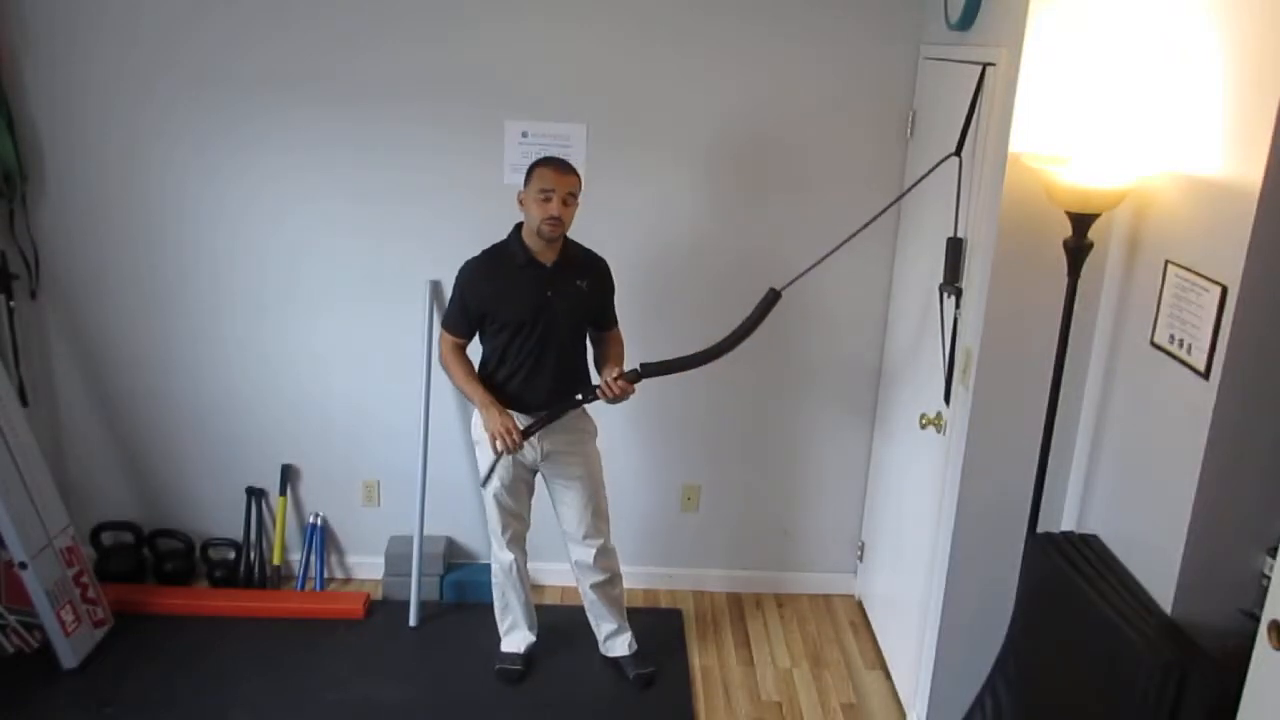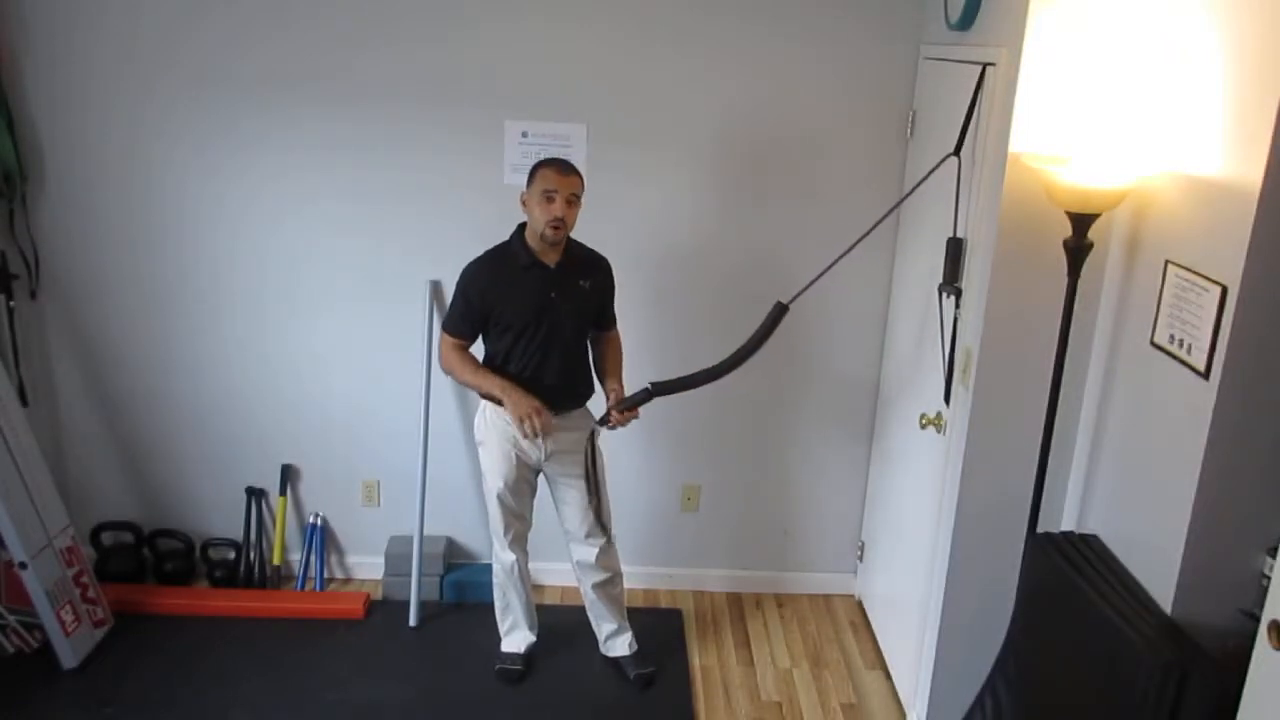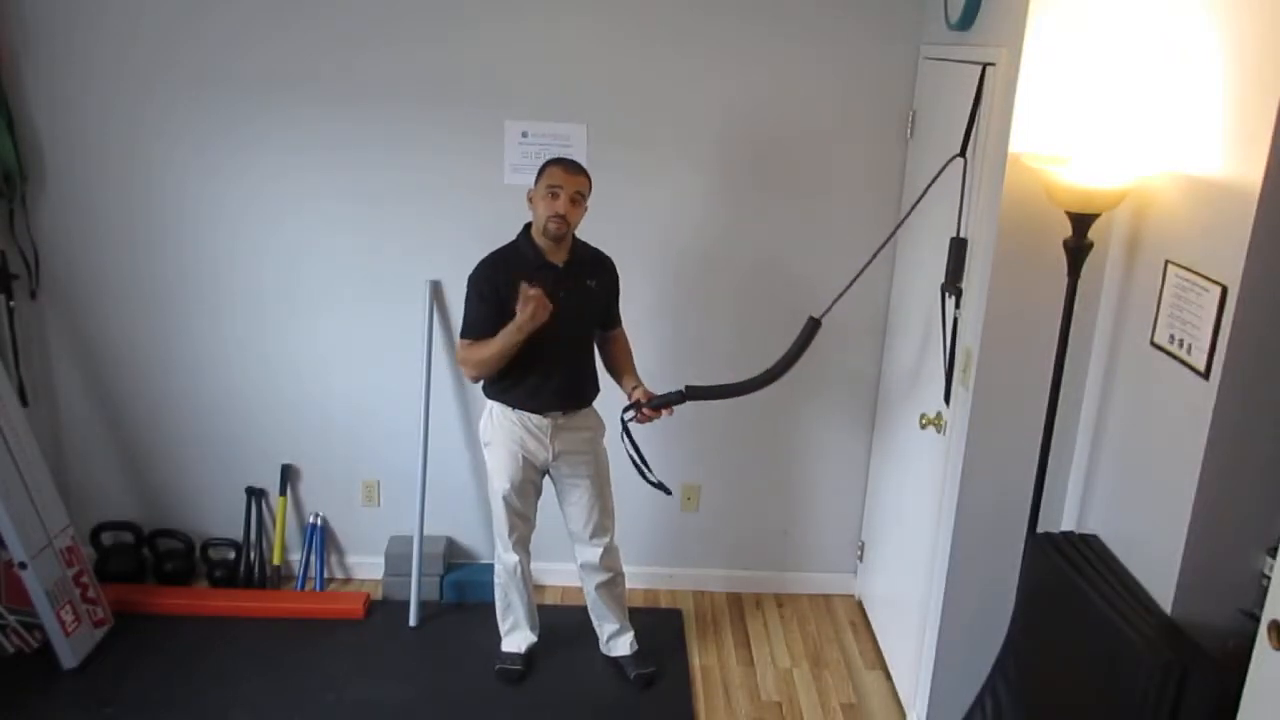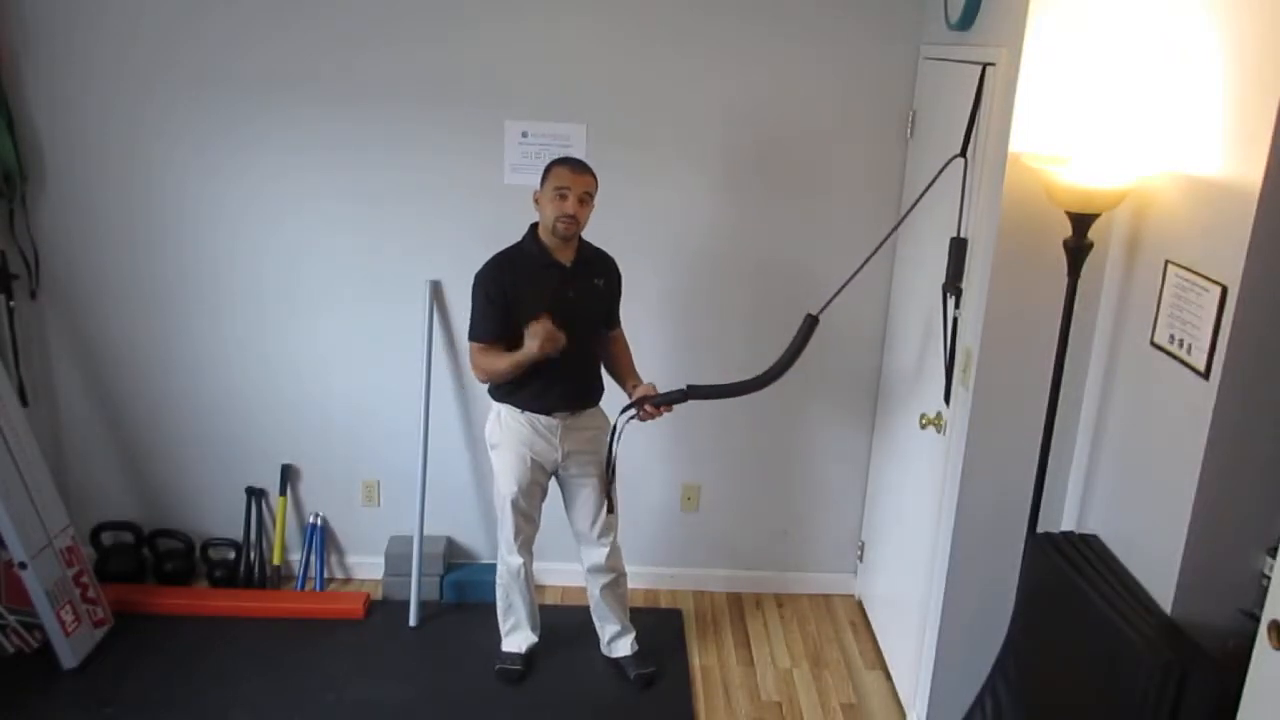
dt=0.3s
person 1, frame 1
left shoulder: (593, 270)
right shoulder: (482, 271)
left elbow: (607, 335)
right elbow: (450, 348)
left wrist: (612, 374)
right wrist: (488, 408)
left hip: (570, 425)
right hip: (503, 424)
left knee: (591, 542)
right knee: (507, 543)
left ankle: (617, 642)
right ankle: (515, 639)
person 1, frame 2
left shoulder: (595, 269)
right shoulder: (485, 272)
left elbow: (605, 337)
right elbow: (451, 352)
left wrist: (614, 390)
right wrist: (509, 394)
left hip: (574, 423)
right hip: (506, 424)
left knee: (594, 540)
right knee: (509, 544)
left ankle: (618, 642)
right ankle: (516, 639)
person 1, frame 3
left shoulder: (600, 268)
right shoulder: (495, 271)
right elbow: (470, 365)
left wrist: (632, 384)
right wrist: (522, 325)
left hip: (579, 423)
right hip: (512, 424)
left knee: (597, 541)
right knee: (512, 544)
left ankle: (619, 642)
right ankle: (517, 639)
person 1, frame 4
left shoulder: (603, 268)
right shoulder: (501, 272)
right elbow: (482, 366)
left wrist: (633, 385)
right wrist: (528, 351)
left hip: (586, 423)
right hip: (519, 425)
left knee: (601, 543)
right knee: (515, 544)
left ankle: (619, 642)
right ankle: (517, 640)
